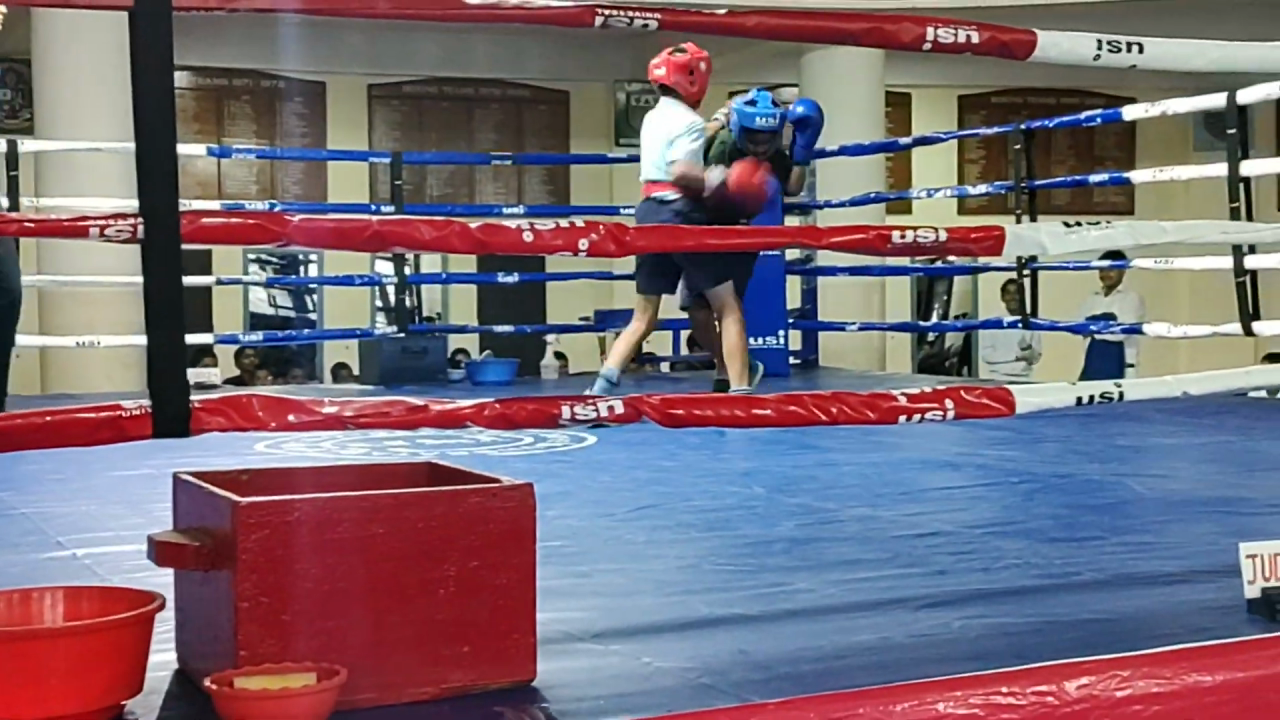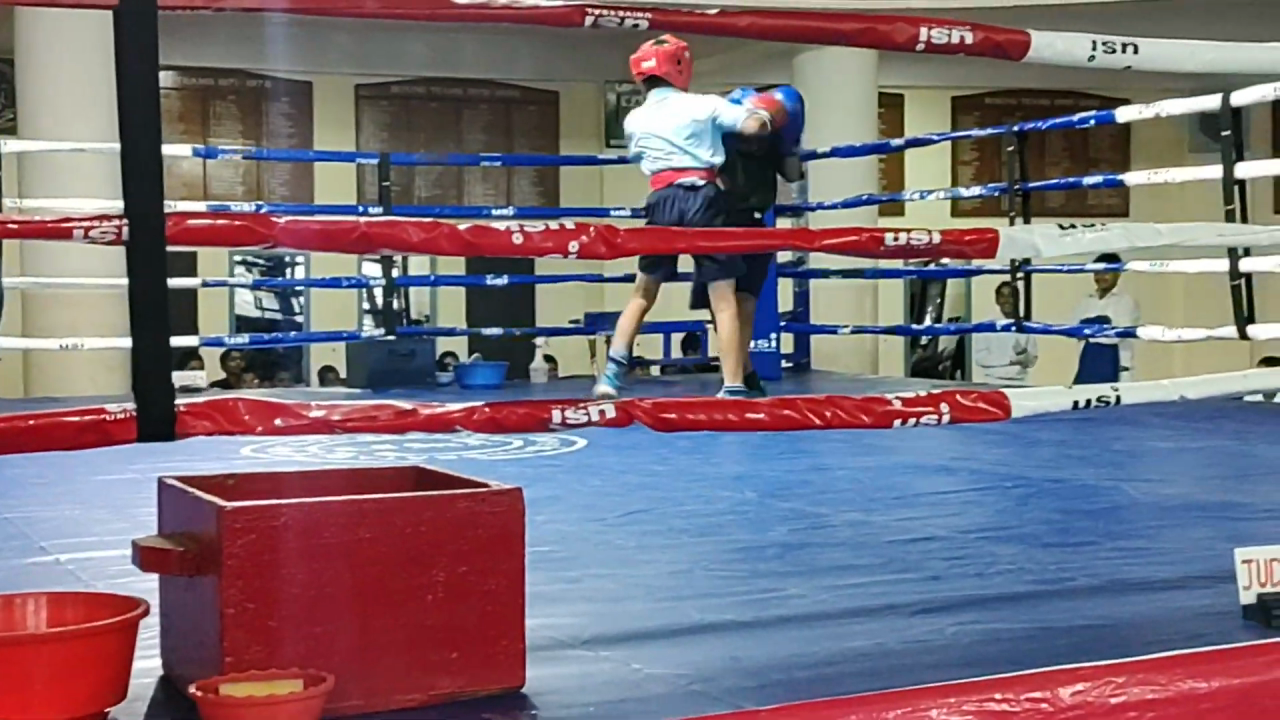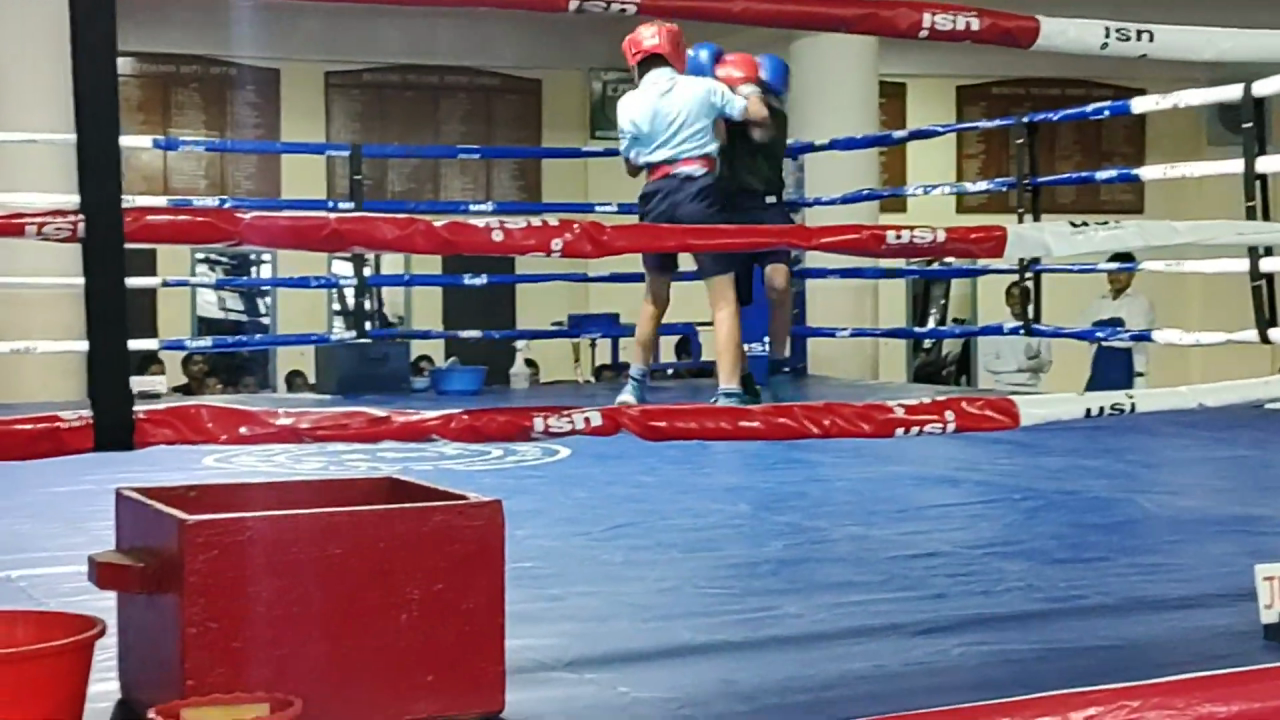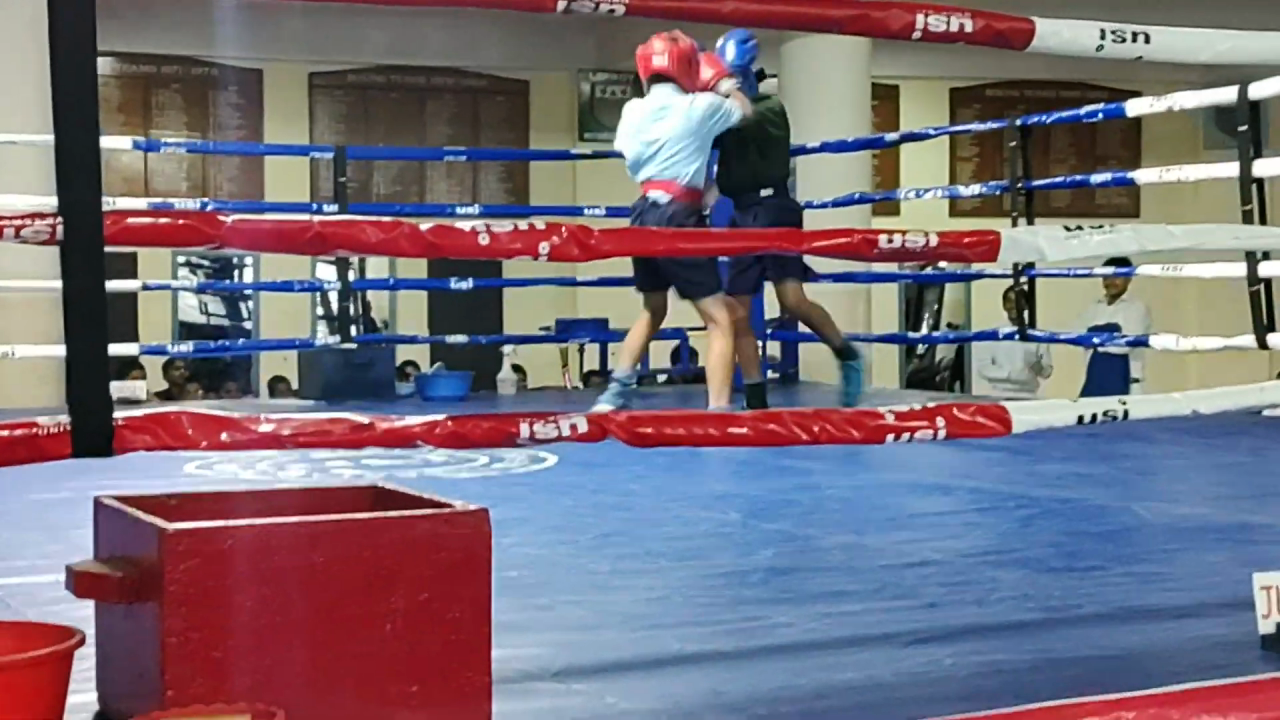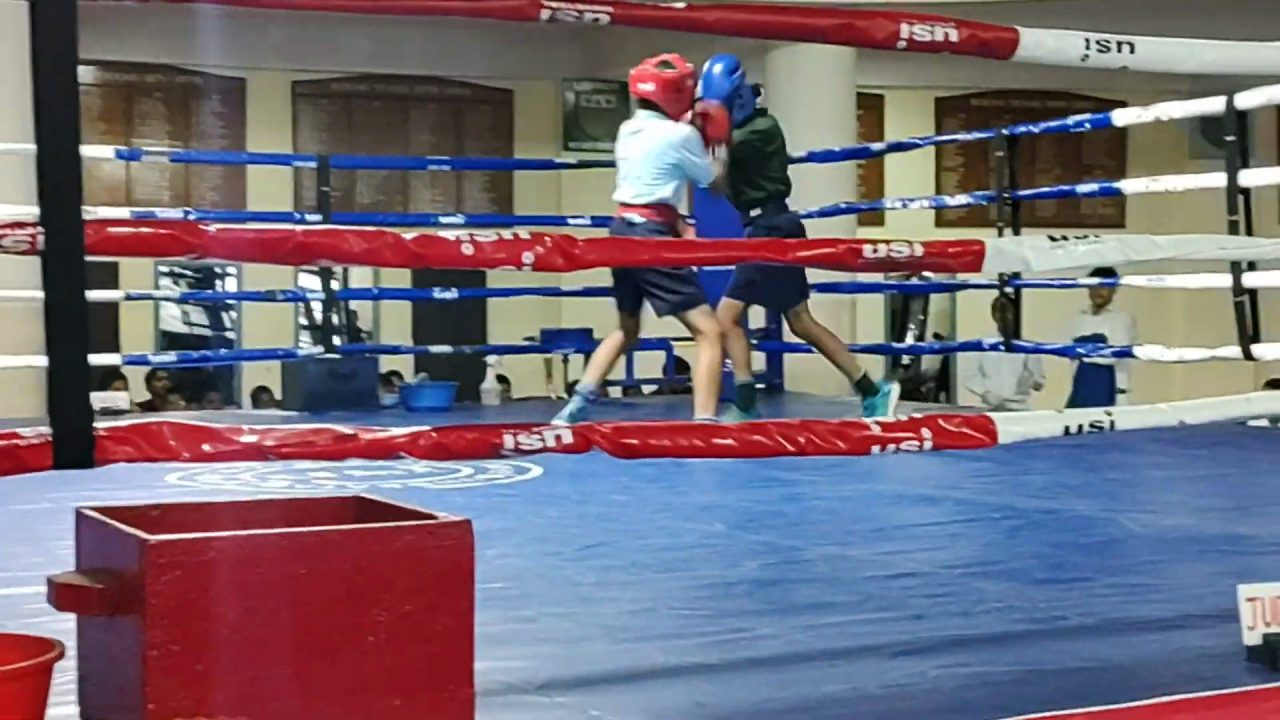
dt=0.1s
person 1, frame 1
left shoulder: (653, 118)
right shoulder: (688, 121)
right elbow: (682, 170)
right wrist: (714, 181)
left hip: (650, 216)
right hip: (683, 214)
left knee: (643, 319)
right knee: (729, 311)
left ankle: (602, 386)
right ankle: (741, 395)
person 1, frame 2
left shoulder: (634, 119)
right shoulder: (704, 104)
right elbow: (752, 127)
right wrist: (765, 117)
left hip: (661, 203)
right hip: (702, 201)
left knee: (641, 297)
right knee: (726, 305)
left ankle: (612, 375)
right ankle: (734, 393)
person 1, frame 3
left shoulder: (630, 103)
right shoulder: (703, 88)
right elbow: (760, 116)
right wrist: (747, 86)
left hip: (656, 196)
right hip: (699, 195)
left knee: (655, 298)
right knee: (725, 302)
left ankle: (636, 385)
right ankle: (729, 397)
person 1, frame 4
left shoulder: (632, 111)
right shoulder: (699, 107)
right elbow: (743, 112)
right wrist: (726, 86)
left hip: (645, 215)
right hip: (679, 216)
left knee: (653, 313)
right knee: (720, 321)
left ankle: (615, 393)
right ankle: (719, 412)
person 1, frame 5
left shoulder: (628, 131)
right shoulder: (679, 136)
right elbow: (713, 176)
right wrist: (716, 142)
left hip: (620, 236)
right hip: (653, 237)
left knee: (625, 330)
right knee: (707, 332)
left ankle: (577, 406)
right ankle: (705, 421)
person 2, frame 1
left shoulder: (775, 151)
right shoulder: (723, 142)
left elbow: (793, 188)
left wrist: (804, 148)
right knee: (699, 314)
left ankle: (724, 385)
person 2, frame 2
left shoulder: (773, 144)
left elbow: (794, 174)
left wrist: (791, 139)
left hip: (754, 231)
left knee: (743, 305)
right ankle: (750, 382)
person 2, frame 3
left shoulder: (773, 118)
left elbow: (763, 138)
left hip: (768, 211)
right hip: (731, 221)
left knee: (778, 283)
left ankle: (778, 368)
right ankle: (747, 390)
person 2, frame 4
left shoulder: (770, 108)
left elbow: (737, 118)
left hip: (773, 209)
right hip: (744, 215)
left knee: (793, 303)
right knee: (736, 312)
left ankle: (846, 355)
person 2, frame 5
left shoulder: (762, 129)
right shoulder: (744, 127)
left hip: (773, 230)
right hip: (759, 233)
left knee: (801, 323)
right knee: (726, 318)
right ankle: (746, 407)
